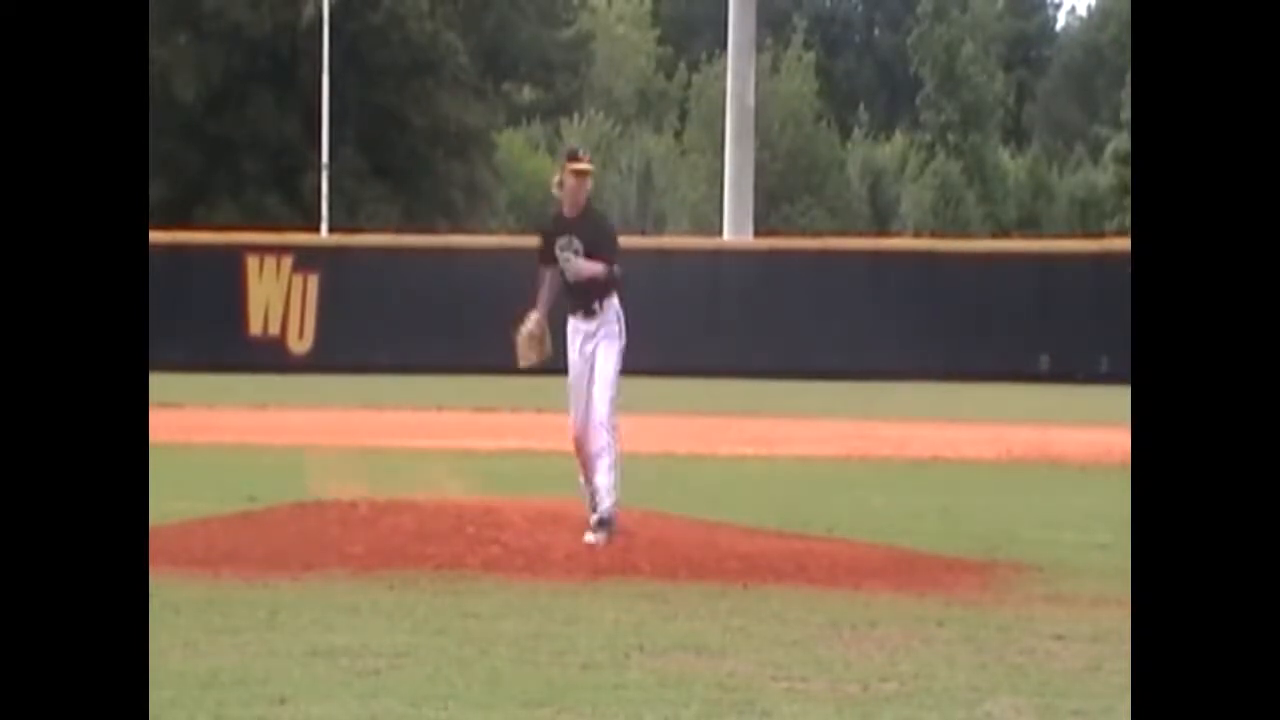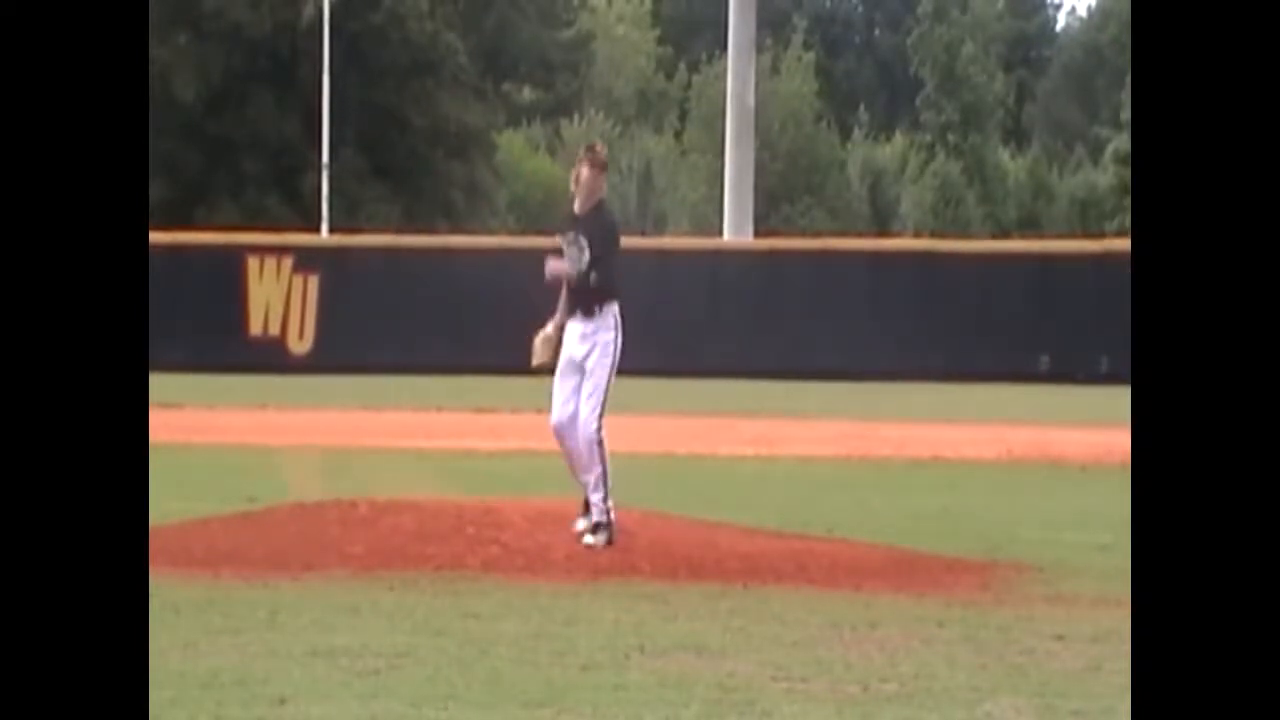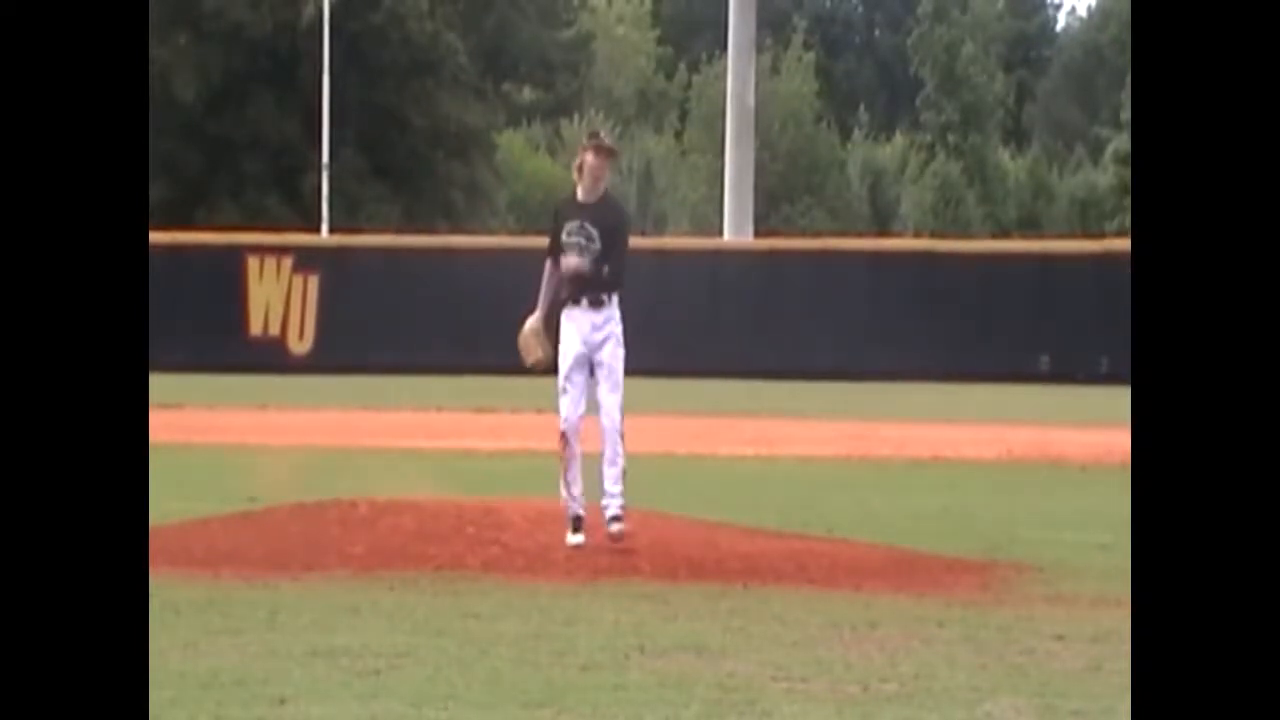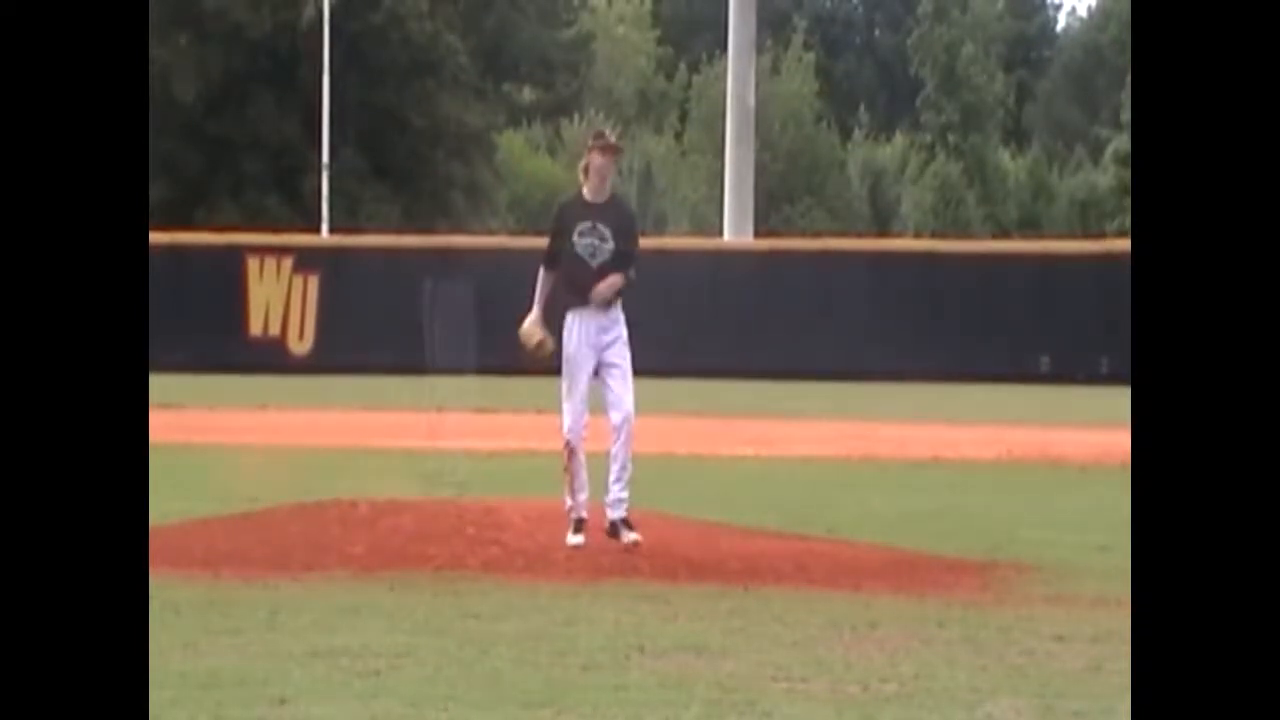
dt=0.2s
person 1, frame 1
left shoulder: (598, 222)
right shoulder: (553, 225)
left elbow: (614, 271)
left wrist: (592, 269)
right wrist: (539, 312)
left hip: (605, 320)
right hip: (575, 323)
left knee: (600, 415)
right knee: (579, 426)
left ankle: (606, 512)
right ankle: (593, 501)
person 1, frame 2
left shoulder: (605, 223)
right shoulder: (570, 220)
left elbow: (598, 278)
left wrist: (563, 269)
right wrist: (558, 318)
left hip: (603, 325)
right hip: (575, 326)
left knee: (589, 425)
right knee: (561, 421)
left ankle: (602, 517)
right ankle: (591, 497)
person 1, frame 3
left shoulder: (614, 213)
right shoulder: (563, 208)
left elbow: (617, 271)
left wrist: (582, 266)
right wrist: (541, 308)
left hip: (606, 316)
right hip: (571, 316)
left knee: (611, 414)
right knee: (569, 419)
left ankle: (614, 508)
right ankle: (575, 513)
person 1, frame 4
left shoulder: (623, 214)
right shoulder: (566, 211)
left elbow: (631, 268)
right elbow: (549, 265)
left wrist: (614, 282)
right wrist: (535, 313)
left hip: (612, 320)
right hip: (577, 320)
left knee: (623, 414)
right knee: (573, 424)
left ankle: (618, 513)
right ankle: (577, 514)
